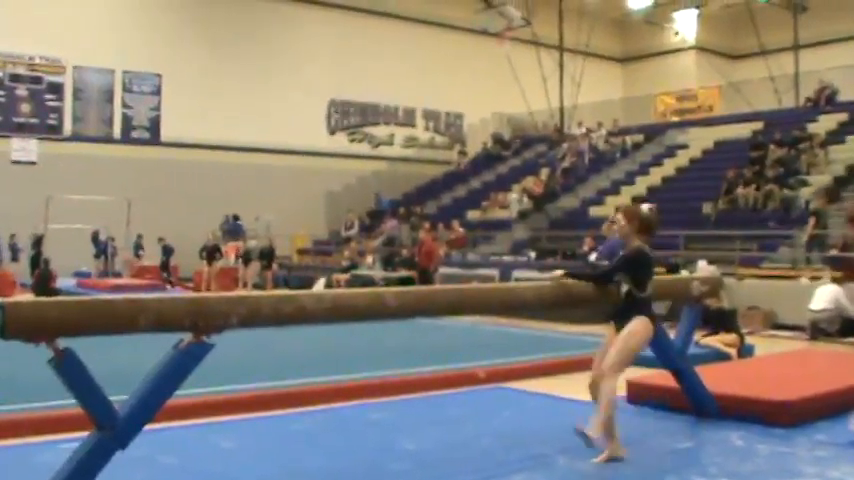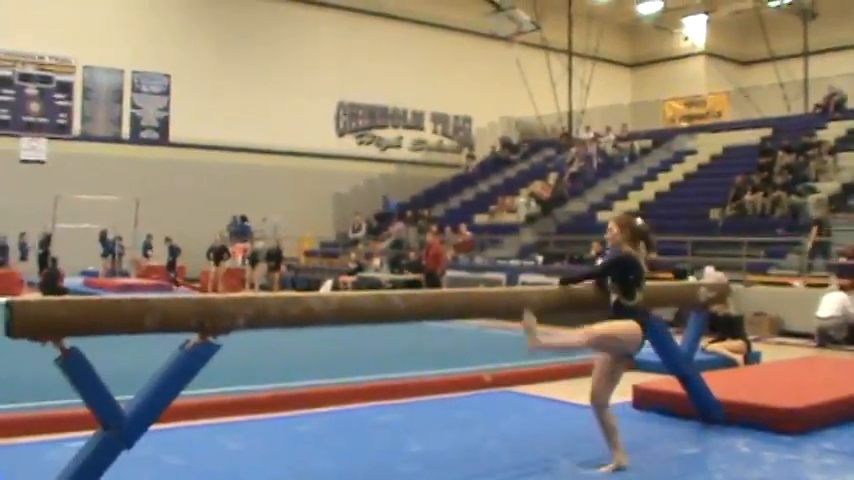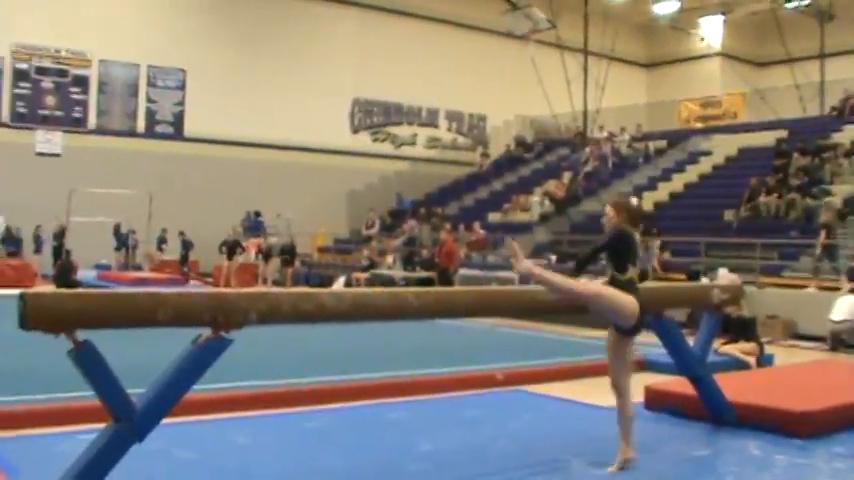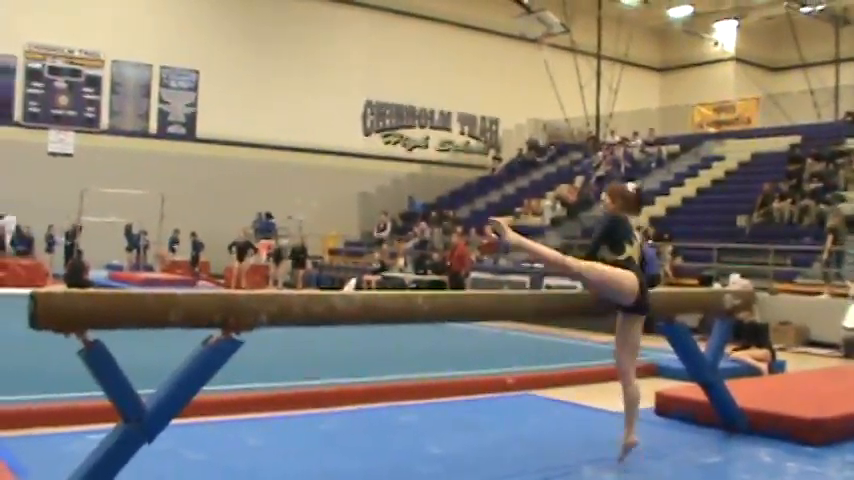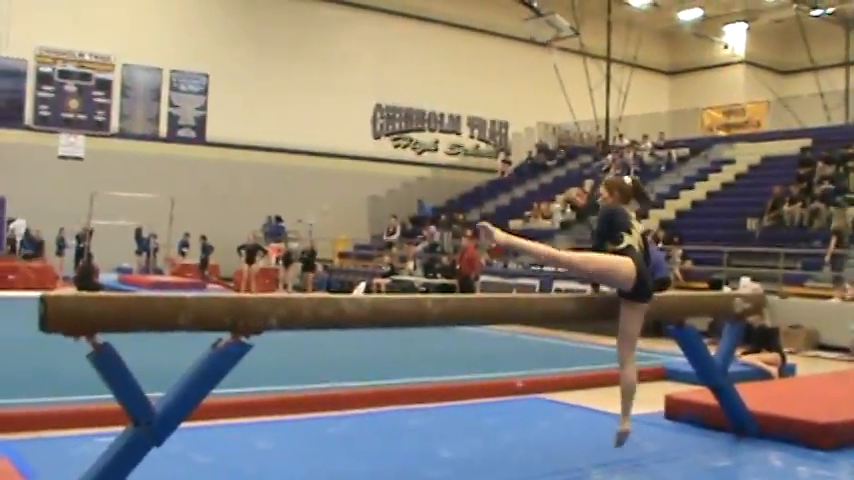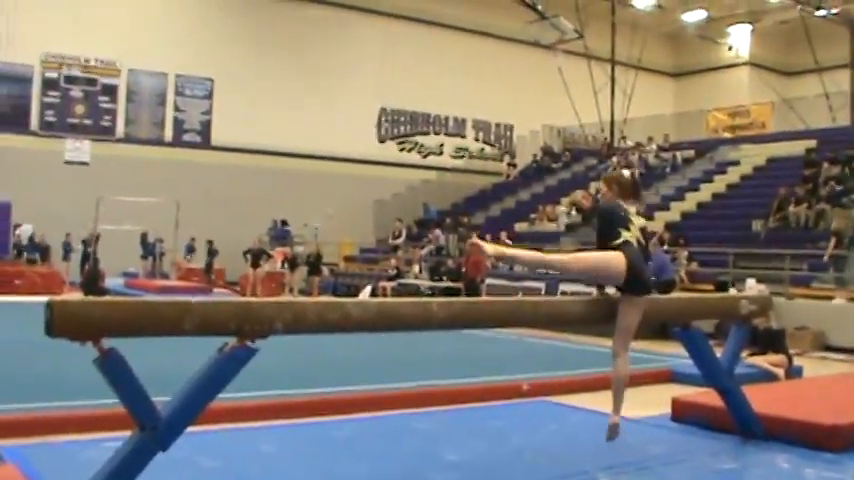
dt=0.1s
person 1, frame 1
left shoulder: (637, 253)
right shoulder: (629, 253)
left elbow: (604, 275)
right elbow: (605, 279)
left wrist: (567, 274)
left hip: (639, 321)
right hip: (621, 321)
left knee: (609, 373)
right knee: (596, 383)
left ankle: (597, 427)
right ankle: (613, 447)
person 1, frame 2
left shoulder: (625, 258)
right shoulder: (624, 260)
left elbow: (593, 274)
left wrist: (561, 282)
left hip: (631, 329)
right hip: (618, 329)
left knee: (589, 333)
right knee: (599, 399)
left ankle: (540, 342)
right ankle: (619, 456)
person 1, frame 3
left shoulder: (621, 234)
right shoulder: (630, 244)
left elbow: (594, 252)
left wrist: (573, 268)
left hip: (628, 309)
right hip: (624, 317)
left knee: (577, 287)
right knee: (620, 385)
left ankle: (528, 267)
right ankle: (626, 450)
person 1, frame 4
left shoulder: (615, 219)
right shoulder: (630, 231)
left elbow: (594, 247)
left wrist: (582, 267)
left hip: (627, 285)
right hip: (635, 298)
left knee: (567, 263)
right knee: (627, 370)
left ankle: (513, 238)
right ankle: (629, 433)
person 1, frame 5
left shoulder: (610, 212)
right shoulder: (638, 225)
left elbow: (599, 246)
left wrist: (595, 279)
left hip: (628, 270)
right hip: (643, 287)
left knee: (563, 257)
right knee: (627, 357)
left ankle: (504, 240)
right ankle: (625, 419)
person 1, frame 6
left shoulder: (608, 209)
right shoulder: (639, 220)
left elbow: (601, 244)
left wrist: (600, 284)
left hip: (621, 265)
right hip: (642, 281)
left knee: (552, 259)
right knee: (621, 350)
left ankle: (496, 250)
right ankle: (615, 413)
